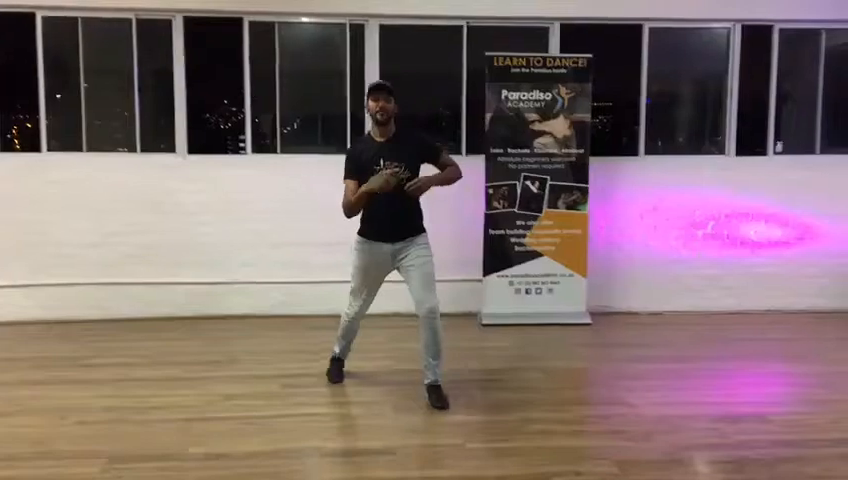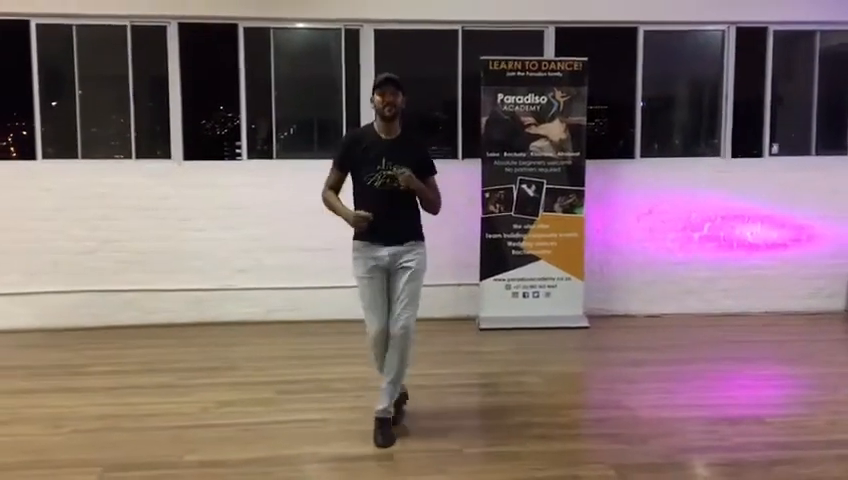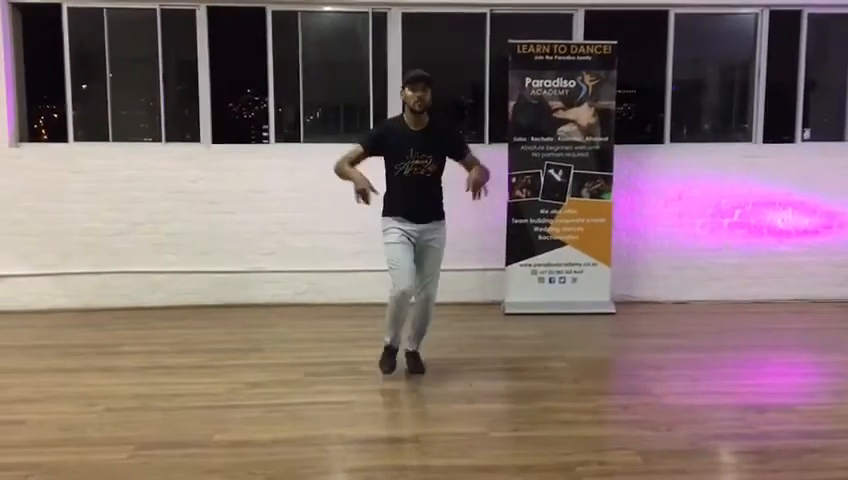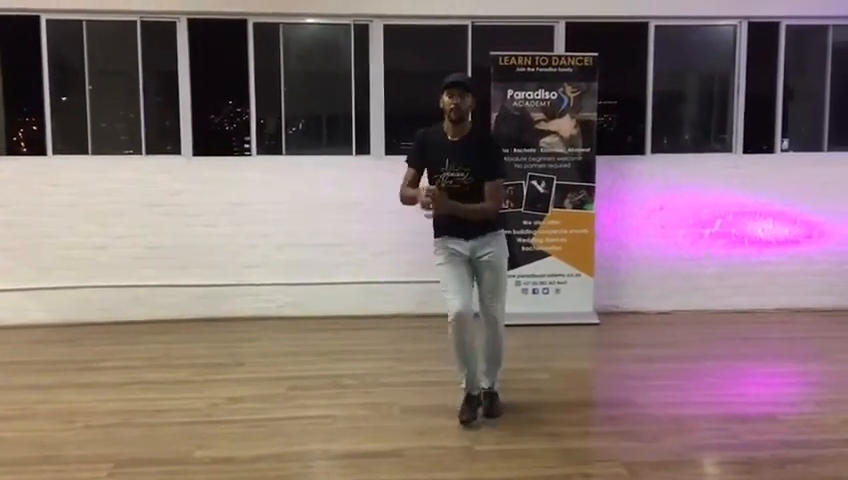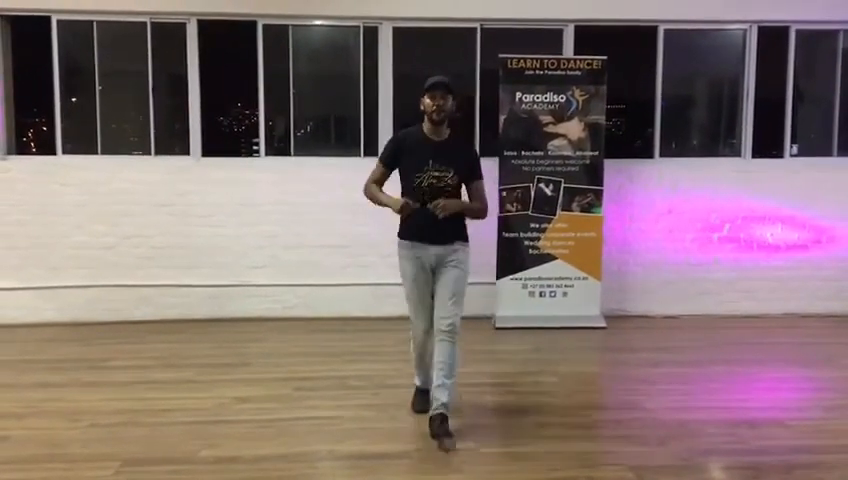
dt=1s
person 1, frame 1
left shoulder: (414, 142)
right shoulder: (358, 152)
left elbow: (455, 170)
right elbow: (348, 209)
left wrist: (429, 180)
right wrist: (369, 188)
left hip: (412, 241)
right hip: (372, 243)
left knee: (429, 309)
right knee: (356, 307)
left ankle: (432, 381)
right ankle: (338, 355)
person 1, frame 2
left shoulder: (417, 147)
right shoulder: (354, 141)
left elbow: (434, 205)
right elbow: (328, 190)
left wrist: (416, 184)
right wrist: (347, 213)
left hip: (409, 249)
right hip: (367, 249)
left knee: (401, 329)
right knee: (377, 329)
left ankle: (384, 412)
right ankle: (397, 391)
person 1, frame 3
left shoulder: (444, 132)
right shoulder: (387, 131)
left elbow: (475, 165)
right elbow: (341, 164)
left wrist: (479, 174)
right wrist: (356, 178)
left hip: (433, 225)
right hip: (397, 222)
left knee: (426, 295)
right knee: (402, 288)
left ankle: (413, 349)
right ankle: (391, 344)
person 1, frame 4
left shoulder: (486, 145)
right shoulder: (425, 140)
left elbow: (494, 206)
right elbow: (404, 192)
left wrist: (451, 206)
right wrist: (423, 196)
left hip: (489, 241)
right hip: (449, 242)
left knee: (493, 319)
right knee: (459, 313)
left ankle: (490, 387)
right ankle: (471, 389)
person 1, frame 5
left shoulder: (465, 151)
right shoulder: (404, 142)
left elbow: (482, 209)
right elbow: (370, 185)
left wrist: (457, 205)
right wrist: (390, 201)
left hip: (454, 249)
right hip: (413, 247)
left knee: (447, 326)
right knee: (421, 327)
left ankle: (440, 412)
right ankle: (423, 385)
